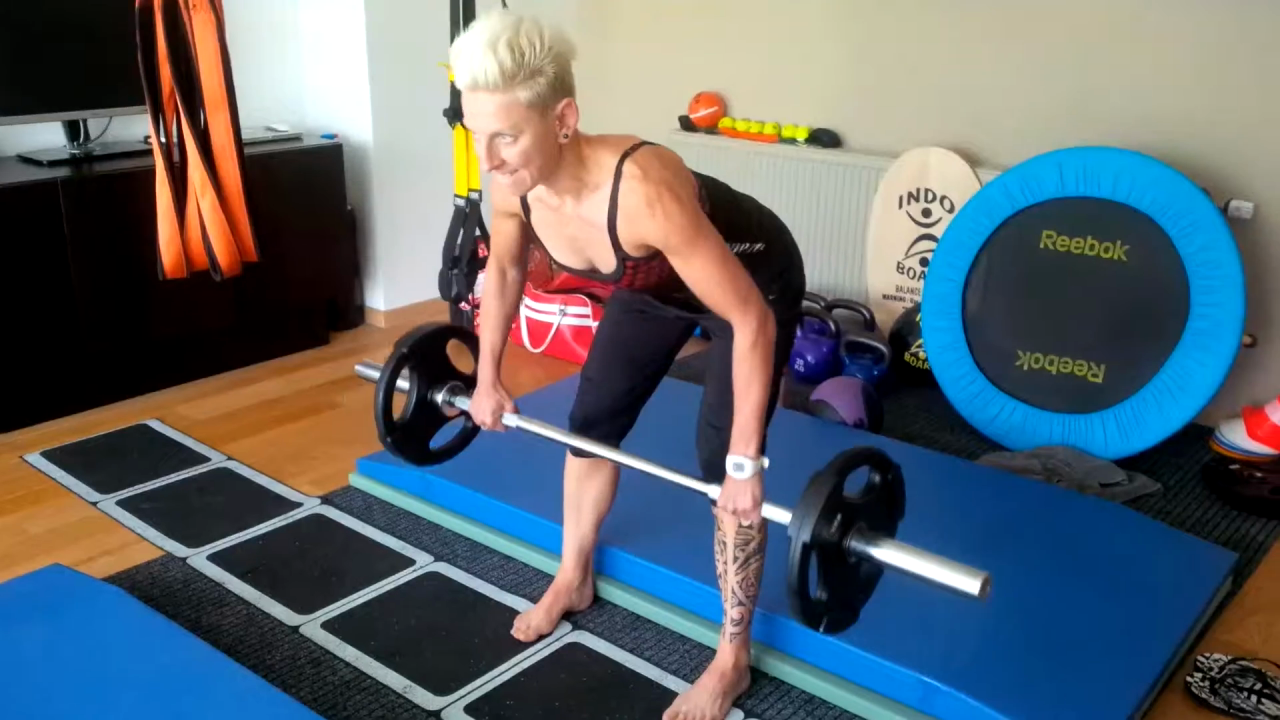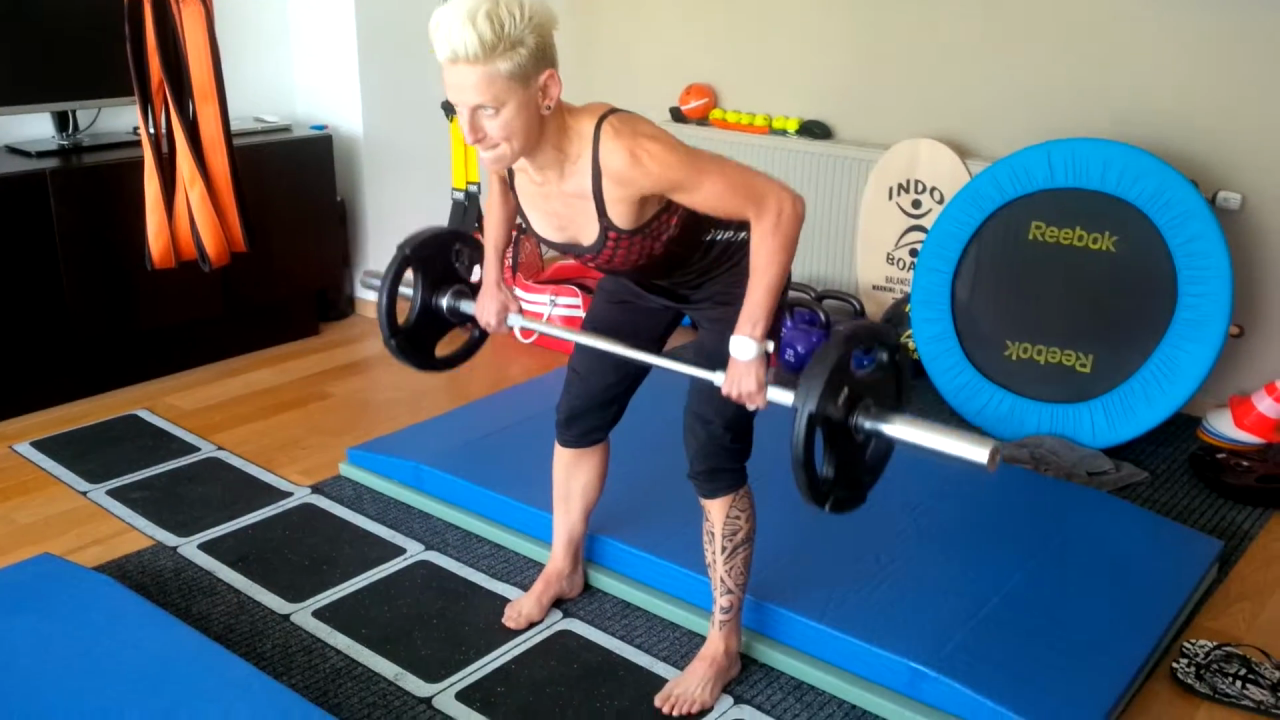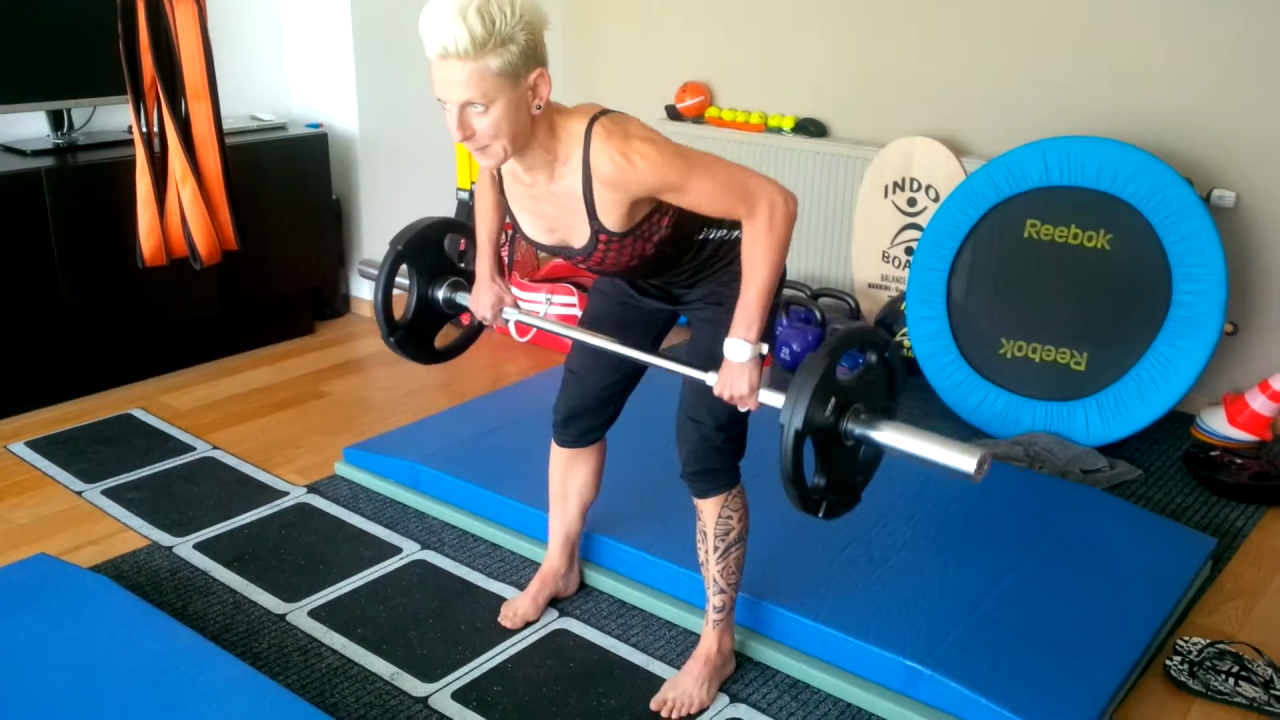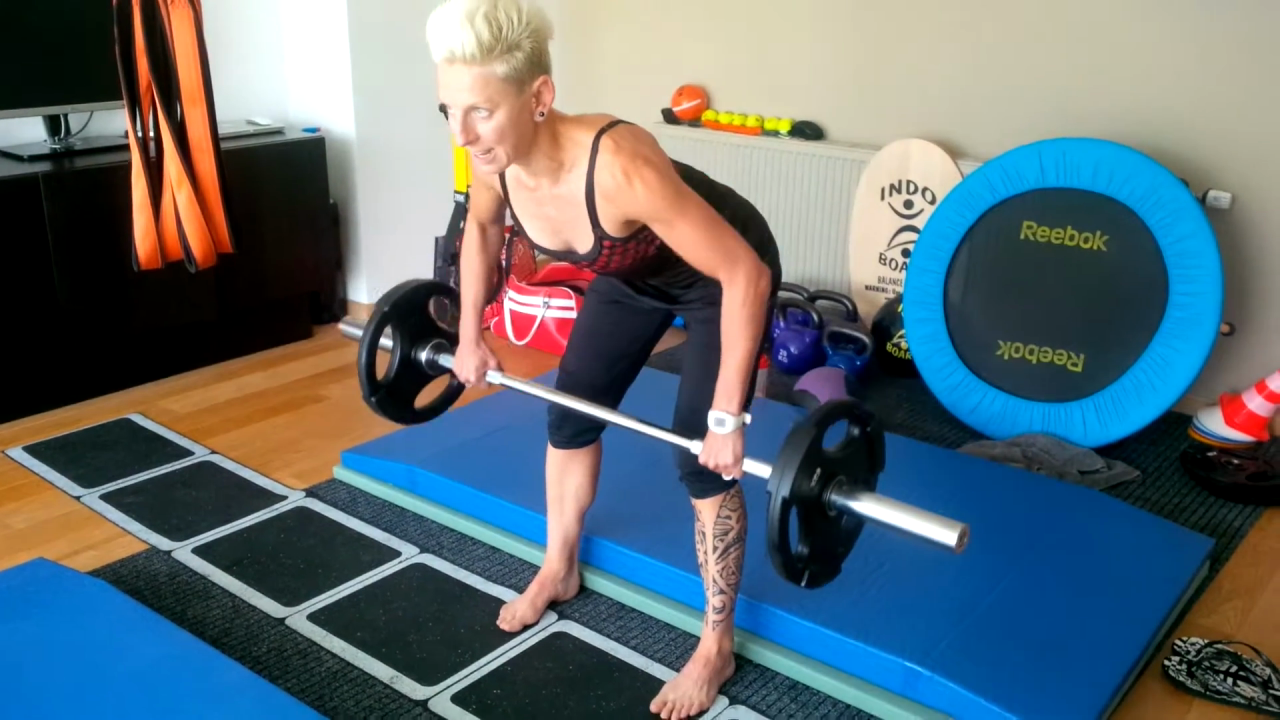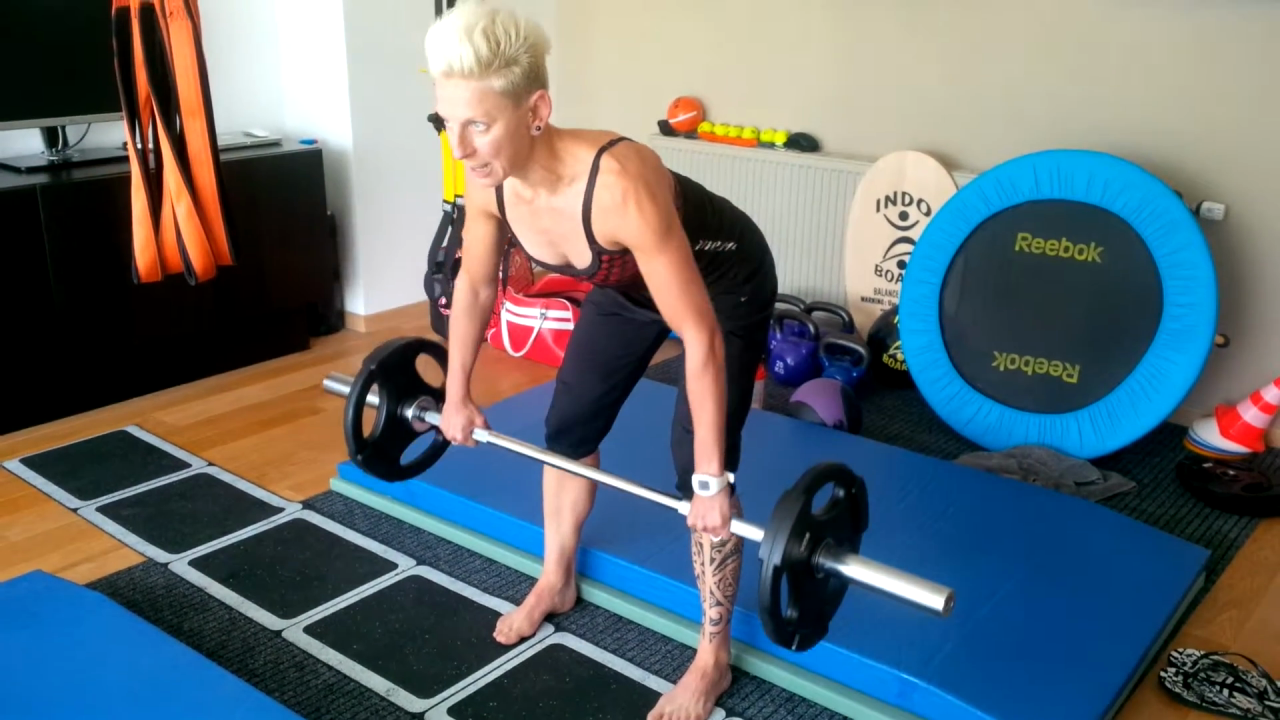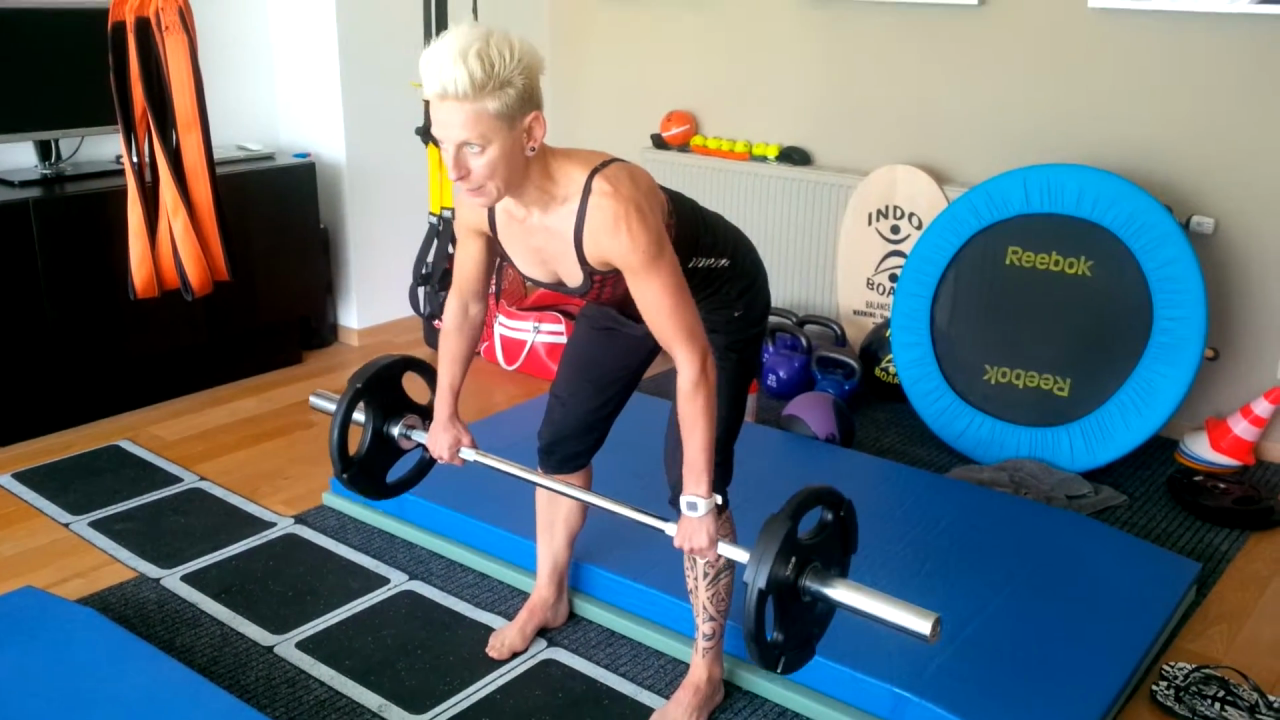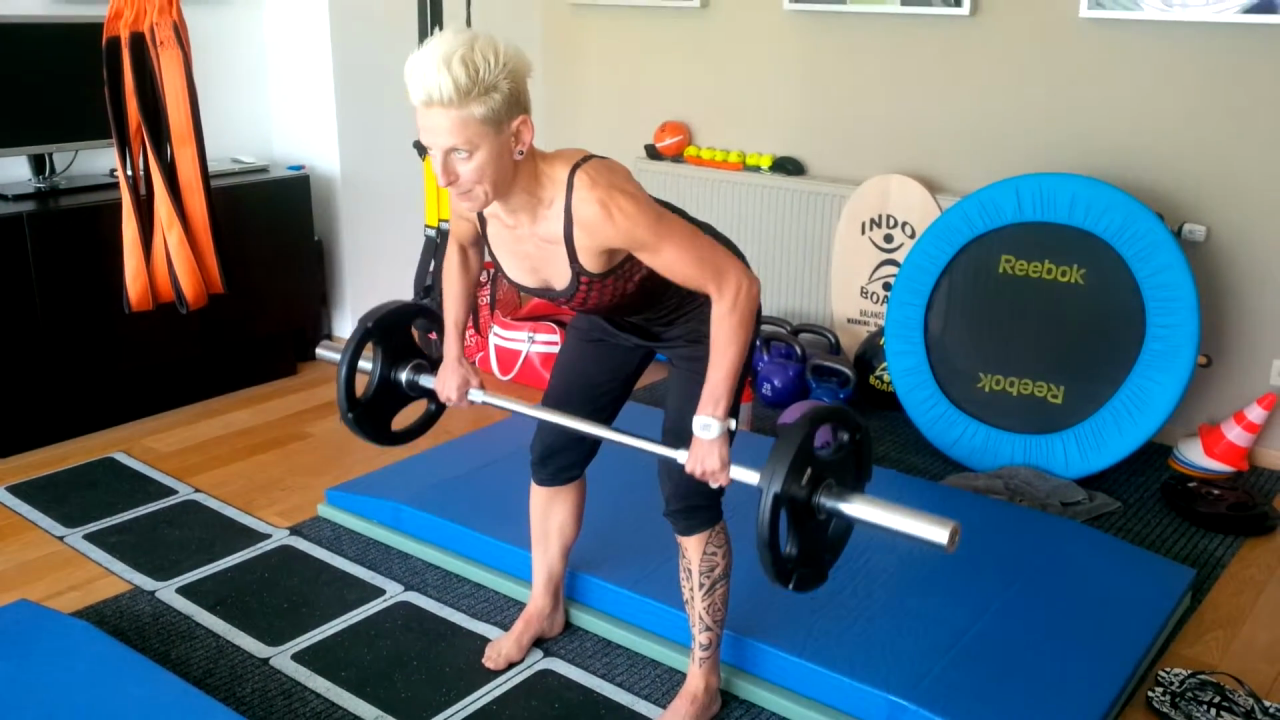
dt=0.4s
person 1, frame 1
left shoulder: (643, 190)
right shoulder: (514, 187)
left elbow: (749, 322)
right elbow: (503, 272)
left wrist: (745, 462)
right wrist: (487, 379)
left hip: (753, 277)
right hip: (655, 280)
left knee: (720, 461)
right knee: (591, 424)
left ankle: (732, 658)
right ankle: (574, 579)
person 1, frame 2
left shoulder: (622, 150)
right shoulder: (504, 148)
left elbow: (778, 209)
left wrist: (748, 343)
right wrist: (492, 277)
left hip: (727, 270)
right hip: (639, 273)
left knee: (711, 450)
right knee: (578, 414)
left ankle: (723, 644)
right ankle: (564, 567)
person 1, frame 3
left shoulder: (614, 153)
right shoulder: (497, 149)
left elbow: (771, 204)
left wrist: (743, 346)
right wrist: (487, 271)
left hip: (720, 270)
right hip: (634, 272)
left knee: (704, 451)
right knee: (575, 414)
left ankle: (716, 644)
right ankle: (559, 568)
person 1, frame 4
left shoulder: (619, 167)
right shoulder: (495, 160)
left elbow: (747, 273)
right elbow: (481, 230)
left wrist: (726, 419)
right wrist: (470, 334)
left hip: (717, 274)
right hip: (633, 270)
left knee: (701, 454)
right knee: (570, 413)
left ankle: (716, 645)
right ankle: (559, 570)
person 1, frame 5
left shoulder: (619, 186)
right shoulder: (489, 181)
left elbow: (701, 337)
right elbow: (474, 284)
left wrist: (711, 481)
right wrist: (457, 395)
left hip: (725, 281)
right hip: (629, 281)
left knee: (695, 466)
right knee: (567, 427)
left ankle: (713, 657)
right ankle: (555, 582)
person 1, frame 6
left shoulder: (611, 209)
right shoulder: (479, 201)
left elbow: (693, 361)
right elbow: (464, 304)
left wrist: (696, 501)
right wrist: (443, 412)
left hip: (718, 298)
right hip: (621, 295)
left knee: (691, 482)
right knee: (560, 441)
right ankle: (548, 597)
person 1, frame 7
left shoulder: (594, 200)
right shoulder: (475, 196)
left elbow: (735, 288)
right elbow: (460, 254)
left wrist: (711, 424)
right wrist: (453, 353)
left hip: (703, 301)
right hip: (612, 310)
left knee: (688, 489)
right knee: (552, 451)
right ankle: (545, 606)
